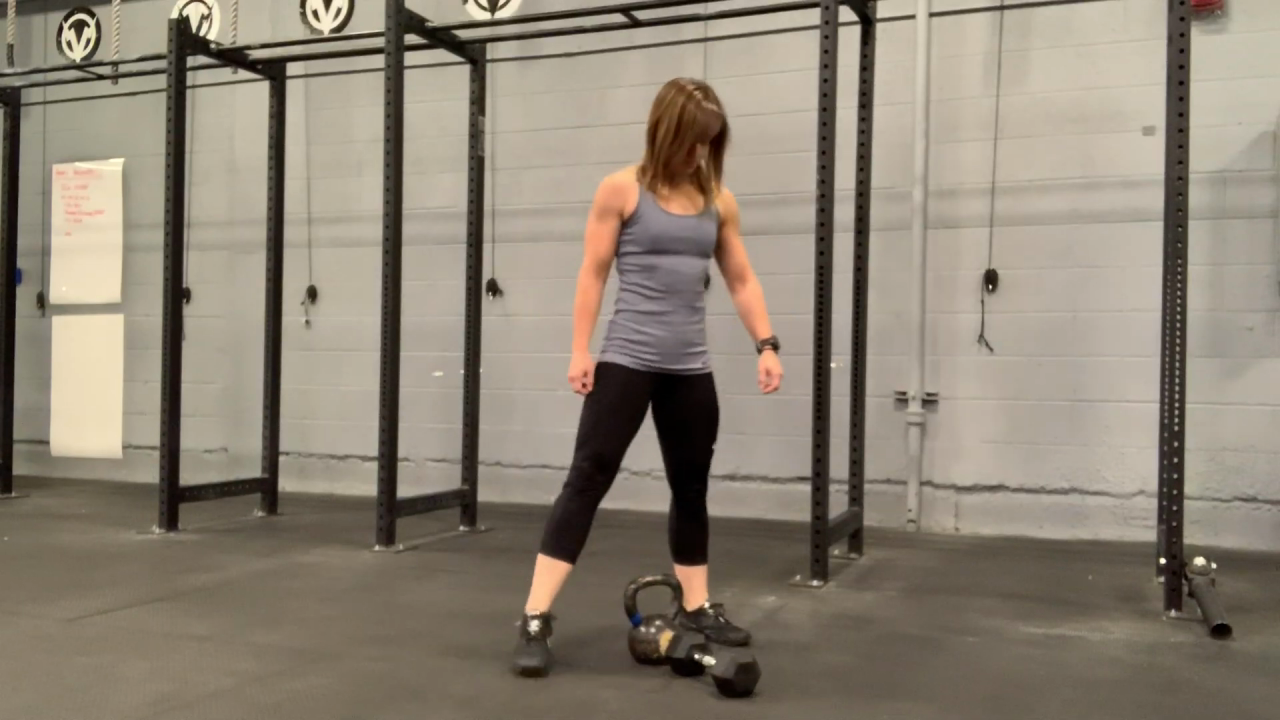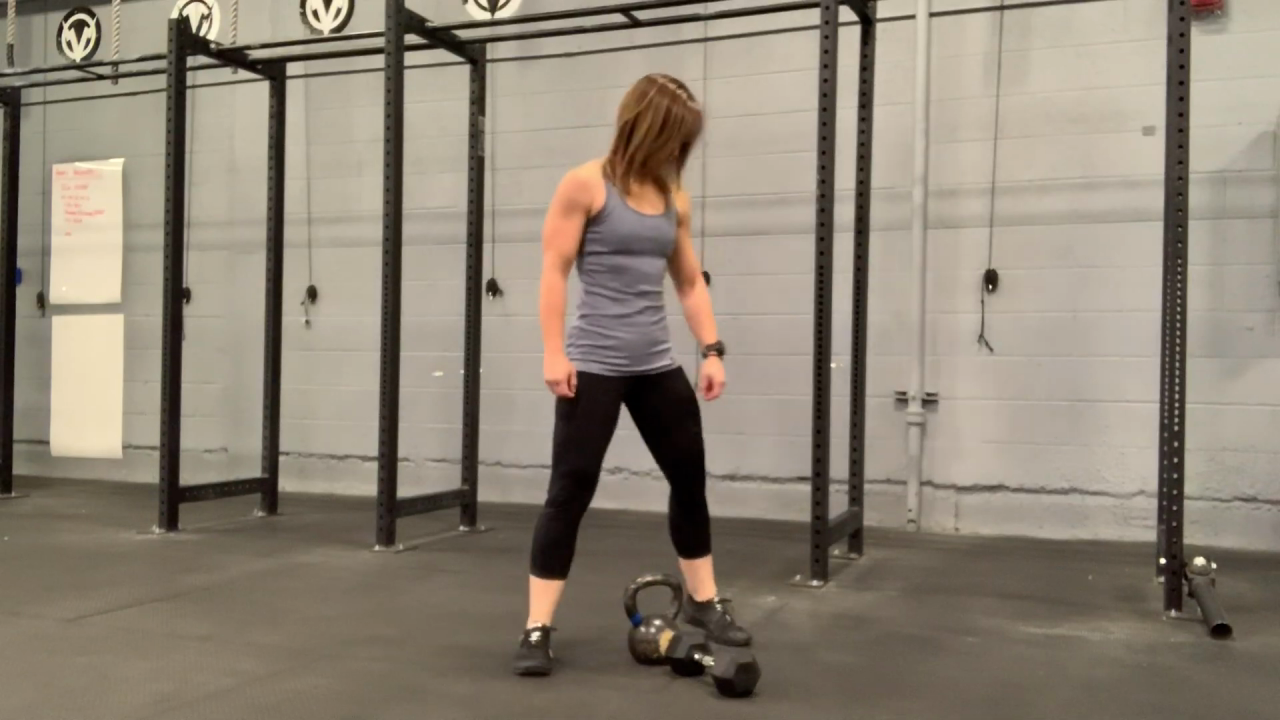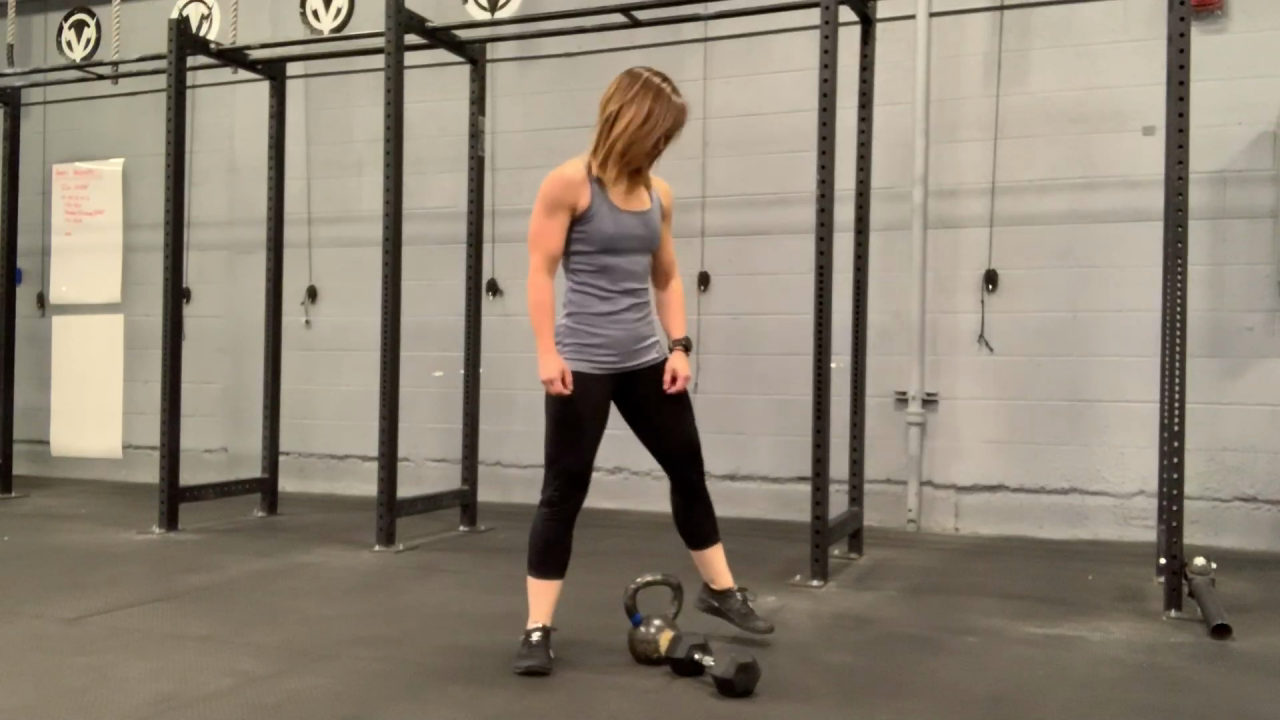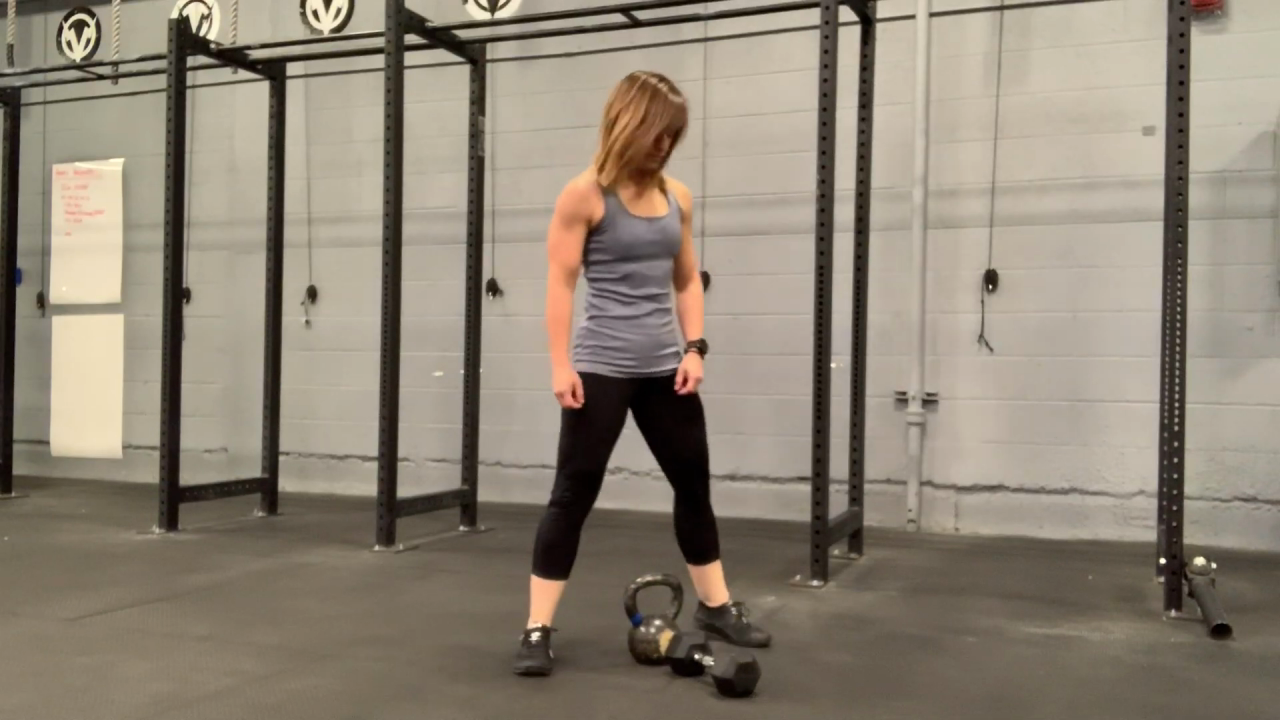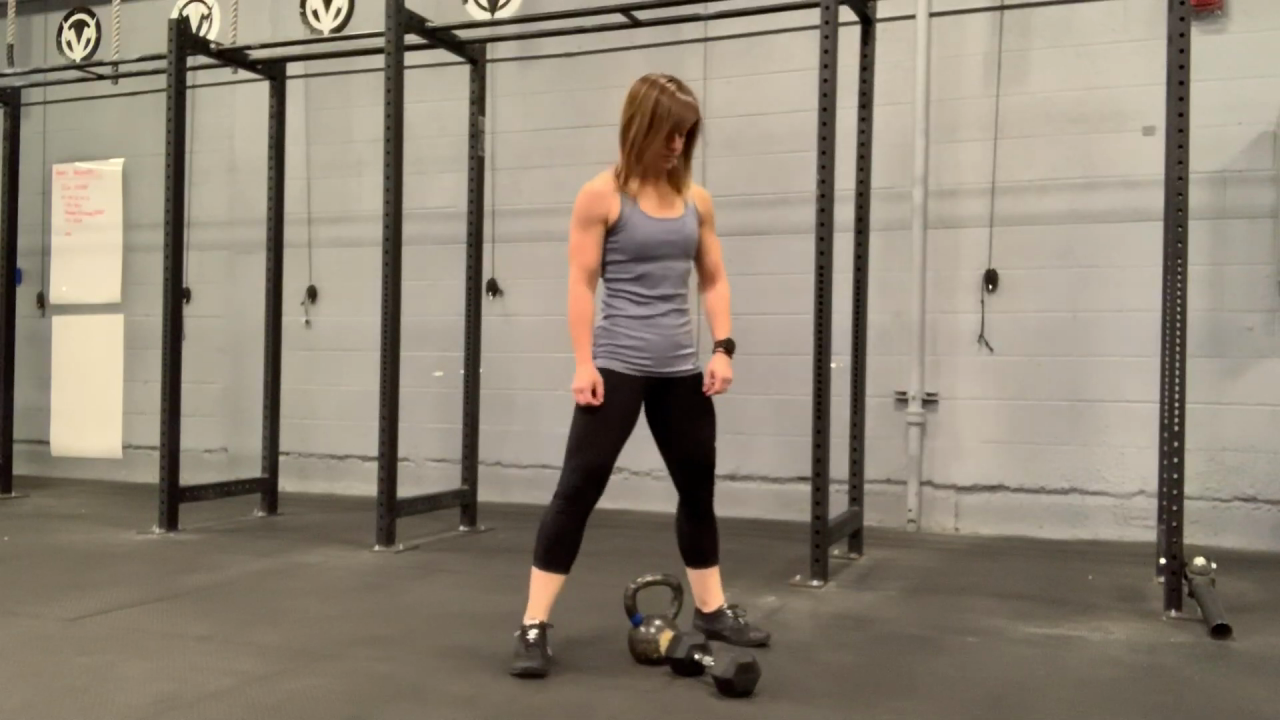
dt=0.2s
person 1, frame 1
left shoulder: (719, 200)
right shoulder: (621, 189)
left elbow: (741, 280)
right elbow: (593, 272)
left wrist: (767, 346)
right wrist: (580, 349)
left hip: (690, 365)
right hip: (626, 358)
left knee: (692, 486)
right knee: (588, 476)
left ankle: (696, 607)
right ankle: (535, 618)
person 1, frame 2
left shoulder: (674, 199)
right shoulder: (585, 185)
left elbow: (689, 282)
right elbow: (554, 271)
left wrist: (713, 350)
right wrist: (553, 351)
left hip: (657, 364)
right hip: (594, 363)
left knee: (689, 477)
right knee: (570, 489)
left ankle: (703, 600)
right ankle: (536, 628)
person 1, frame 3
left shoulder: (657, 193)
right shoulder: (569, 182)
right elbow: (541, 272)
left wrist: (680, 346)
right wrist: (547, 353)
left hip: (645, 359)
right hip: (583, 362)
left knee: (688, 470)
right knee: (564, 491)
left ankle: (721, 588)
right ankle: (537, 629)
person 1, frame 4
left shoulder: (677, 196)
right shoulder: (585, 194)
right elbow: (561, 283)
left wrist: (695, 348)
right wrist: (561, 364)
left hip: (662, 365)
right hip: (603, 368)
left knee: (694, 483)
right knee: (574, 493)
left ankle: (716, 606)
right ankle: (537, 628)
person 1, frame 5
left shoulder: (695, 198)
right shoulder: (601, 195)
left elbow: (714, 280)
right elbow: (581, 283)
left wrist: (722, 347)
right wrist: (583, 363)
left hip: (681, 368)
right hip: (618, 365)
left knee: (699, 488)
right knee: (579, 486)
left ankle: (712, 610)
right ankle: (534, 626)
